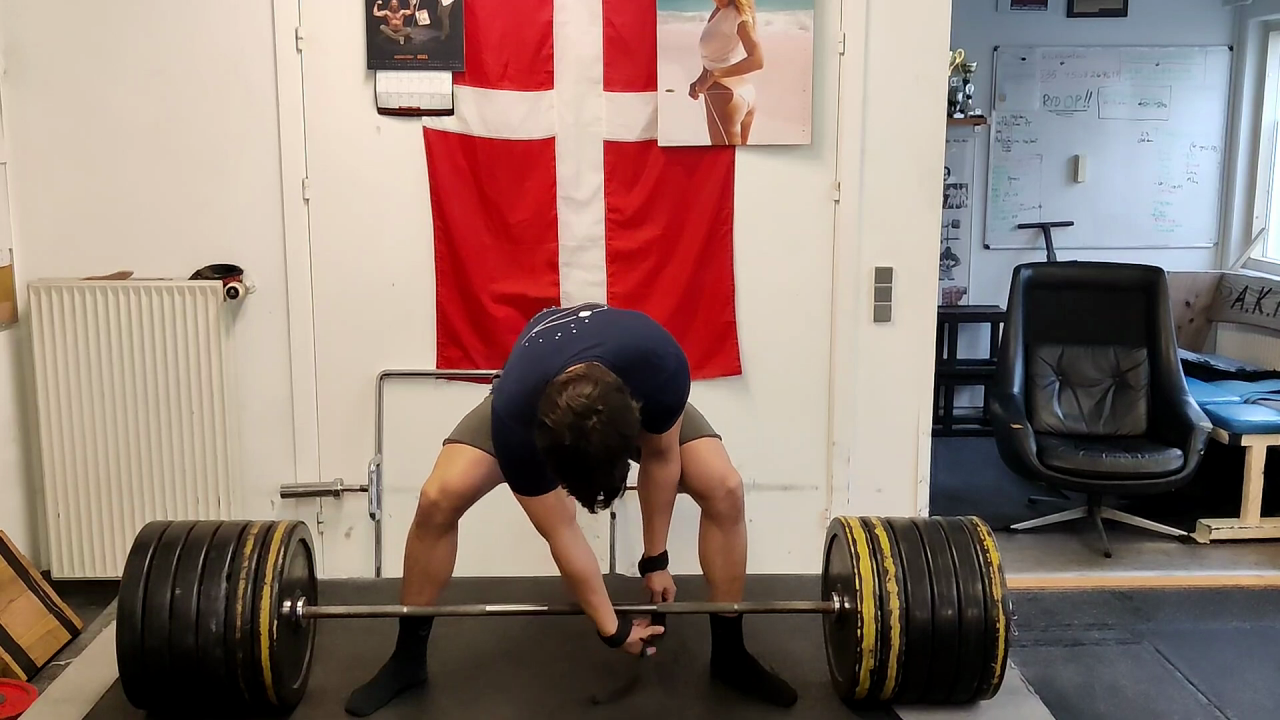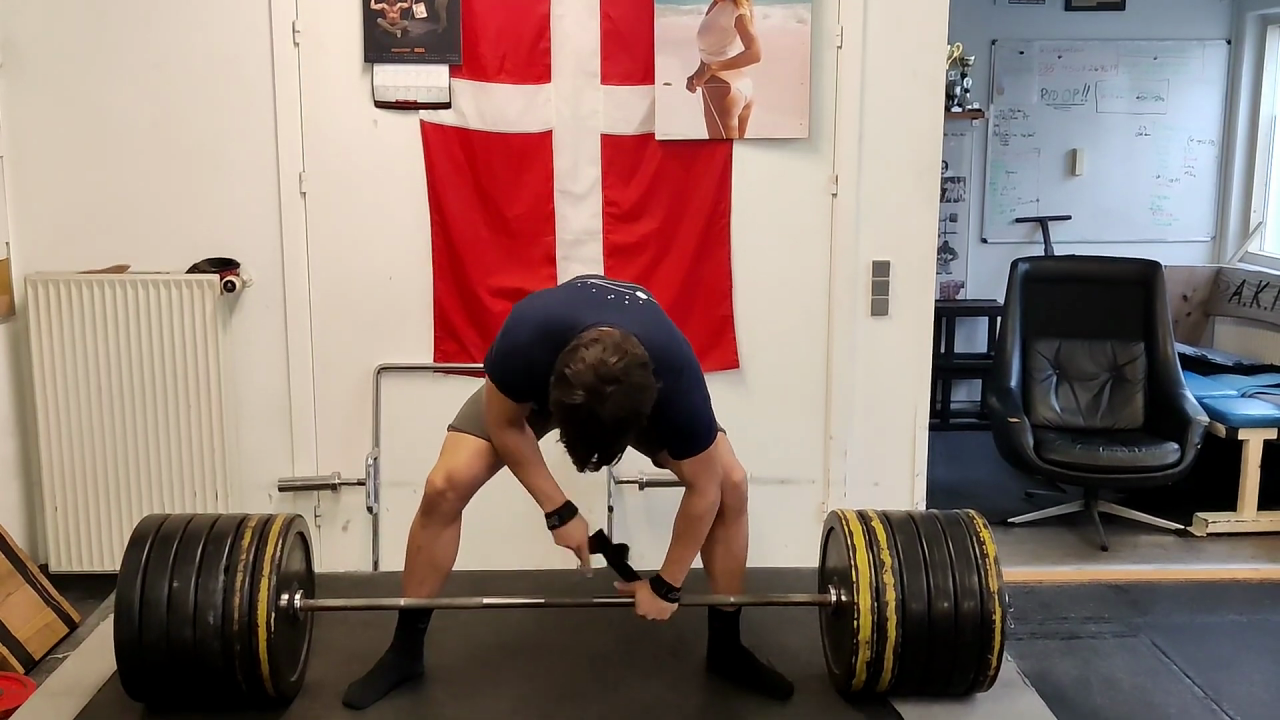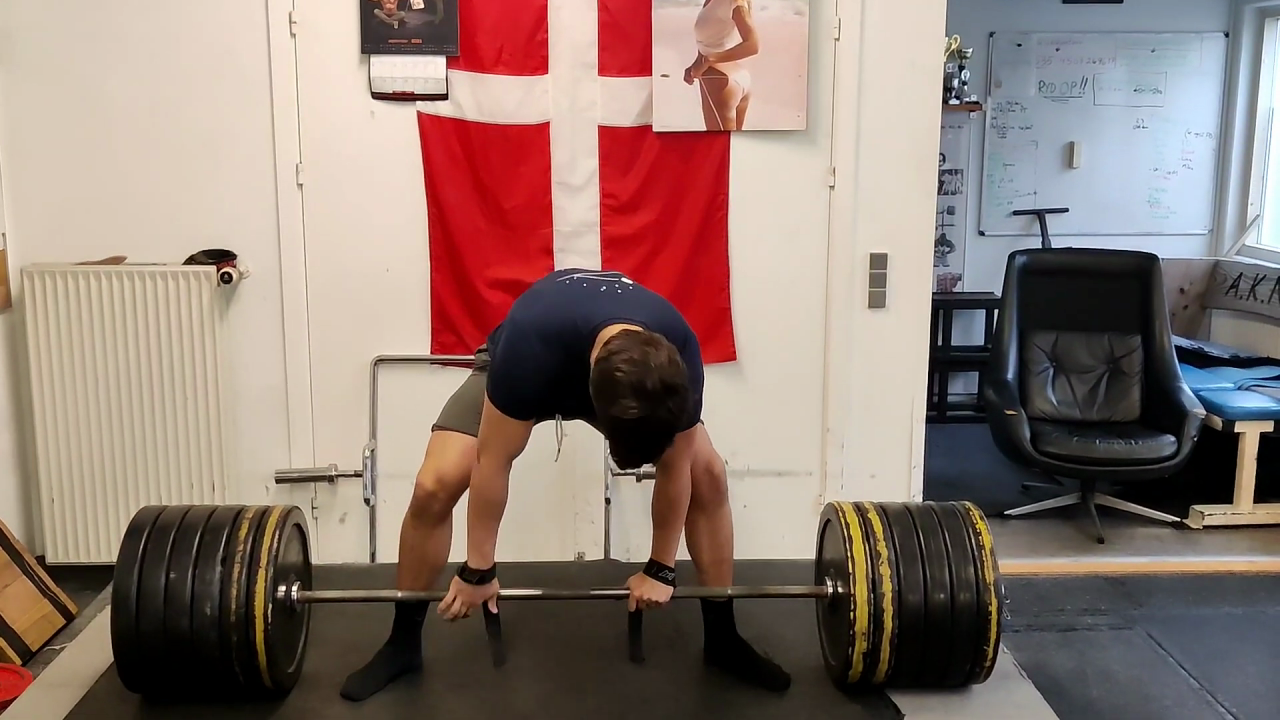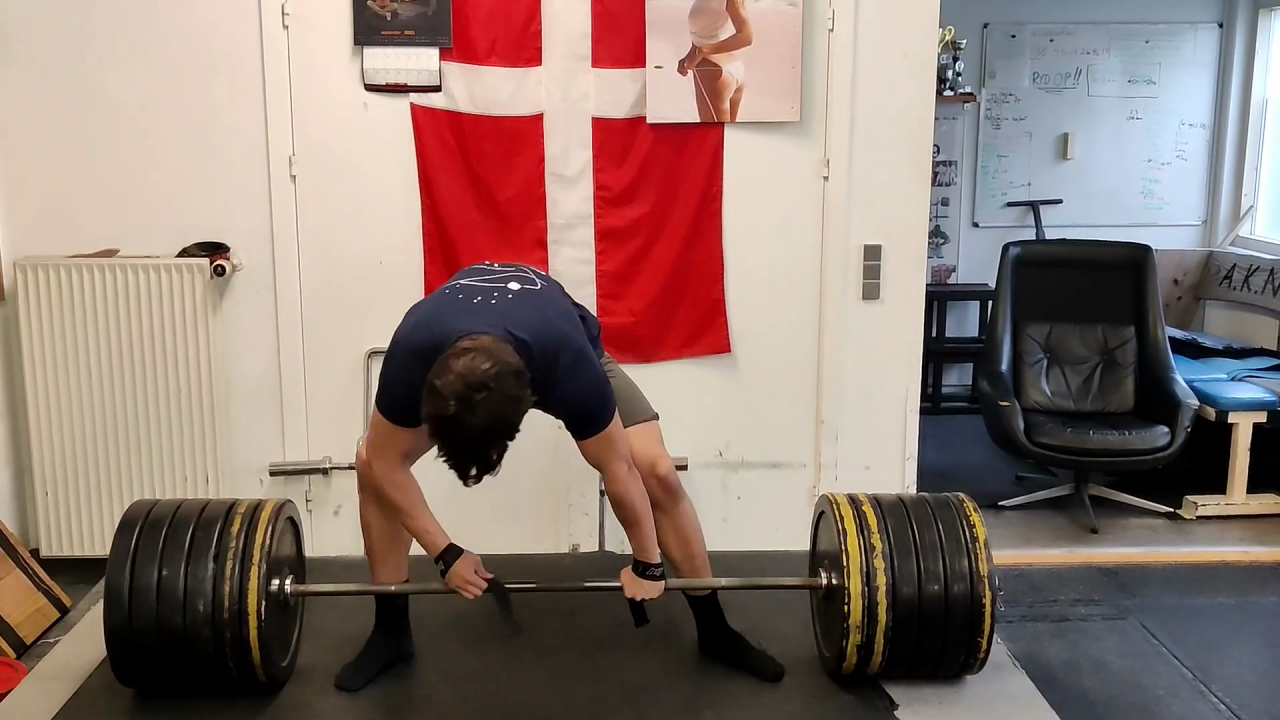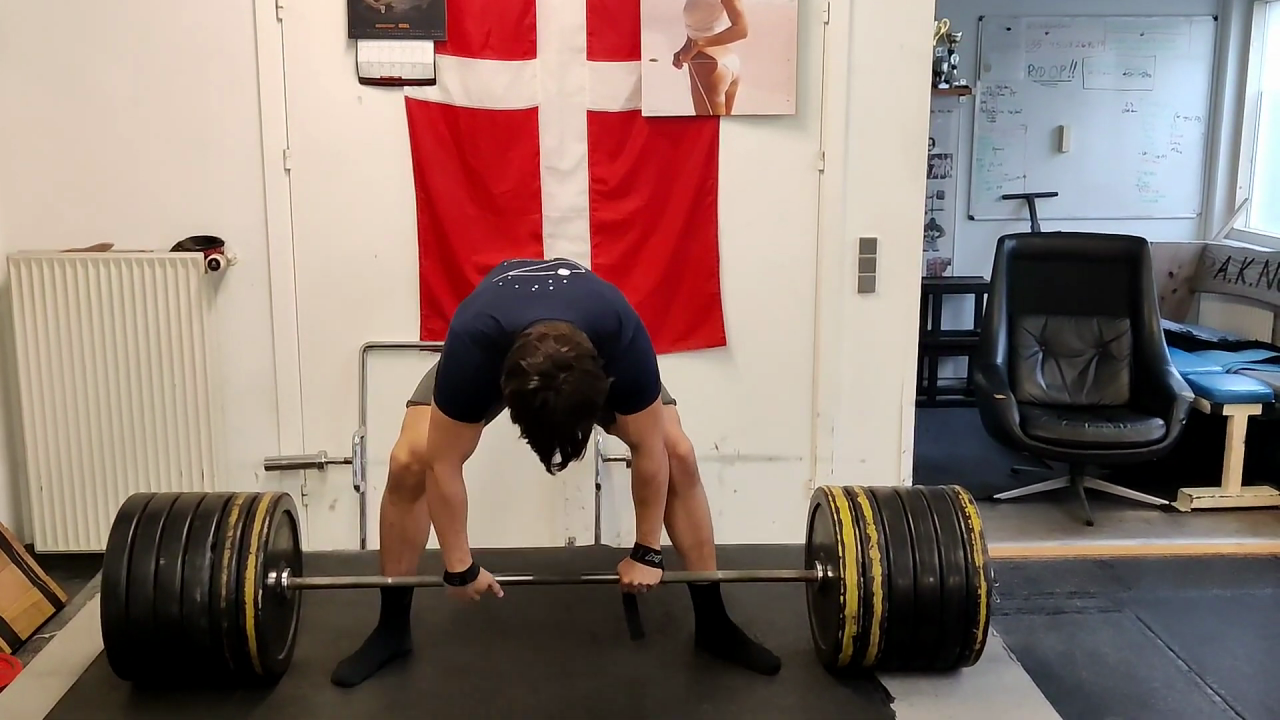
dt=1s
person 1, frame 1
left shoulder: (660, 363)
right shoulder: (516, 413)
left elbow: (661, 458)
right elbow: (561, 533)
left wrist: (654, 562)
right wrist: (614, 630)
left hip: (633, 381)
right hip: (530, 389)
left knee: (723, 489)
right knee: (438, 499)
left ankle: (729, 653)
right ankle: (408, 657)
person 1, frame 2
left shoulder: (676, 379)
right shoulder: (528, 336)
left elbow: (705, 489)
right elbow: (505, 425)
left wrist: (667, 585)
right wrist: (560, 513)
left hip: (642, 388)
right hip: (534, 377)
left knee: (730, 484)
right knee: (445, 486)
left ankle: (726, 646)
right ankle: (406, 648)
person 1, frame 3
left shoulder: (678, 357)
right shoulder: (531, 346)
left elbow: (676, 469)
right elbow: (493, 464)
left wrist: (660, 568)
right wrist: (478, 570)
right hip: (516, 363)
left knee: (707, 473)
right knee: (434, 486)
left ankle: (722, 639)
right ankle: (403, 642)
person 1, frame 4
left shoulder: (568, 364)
right shoulder: (412, 355)
left elbow: (618, 470)
right elbow: (384, 464)
left wrist: (647, 563)
right wrist: (446, 554)
left hip: (566, 340)
left knee: (655, 471)
right knee: (374, 462)
left ankle: (715, 630)
right ankle: (391, 630)
person 1, frame 5
left shoulder: (623, 339)
right shoulder: (471, 346)
left elbow: (650, 451)
right elbow: (446, 466)
left wrist: (646, 551)
right wrist: (459, 568)
left hip: (596, 342)
right hip: (492, 340)
left knee: (677, 454)
right knee: (409, 462)
left ankle: (713, 622)
right ankle: (392, 628)
